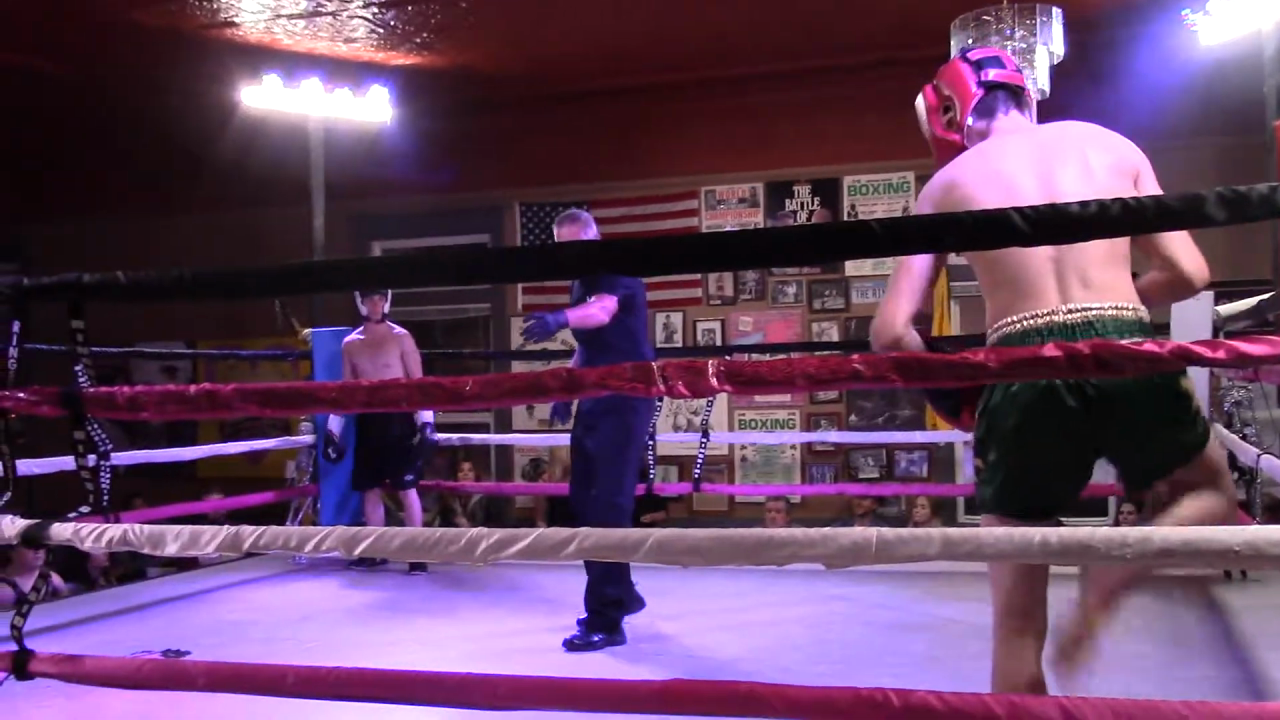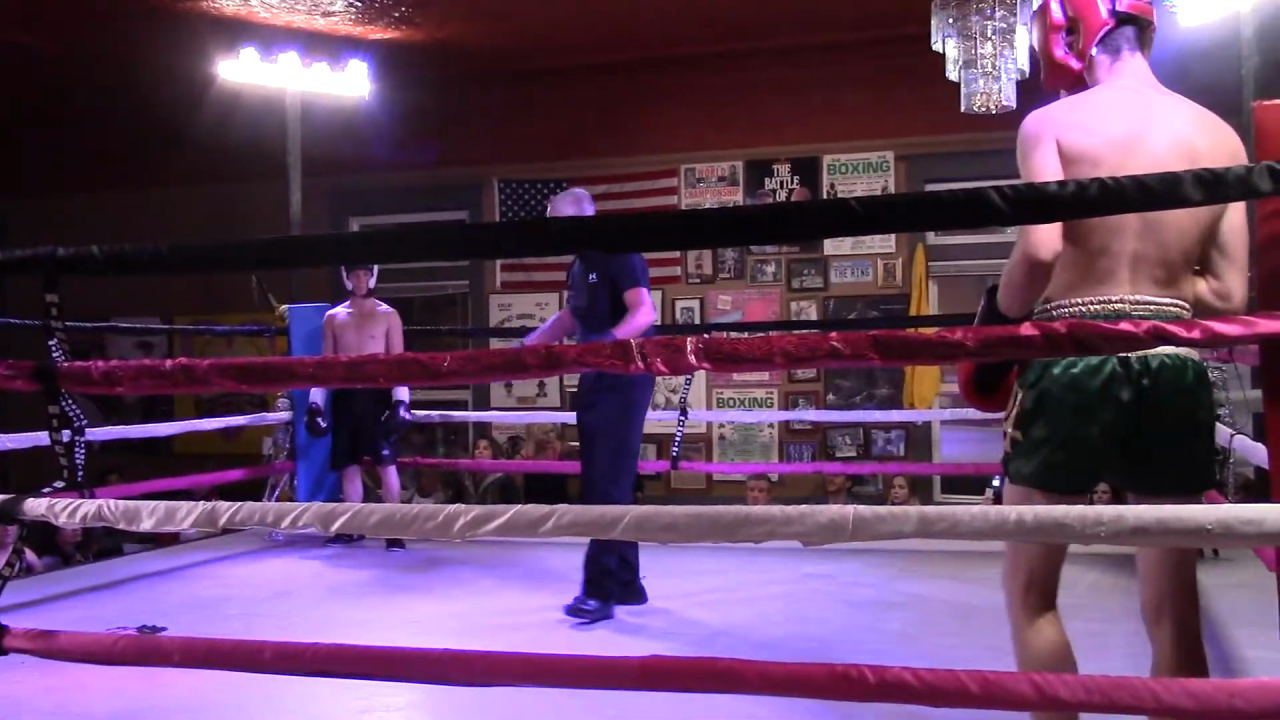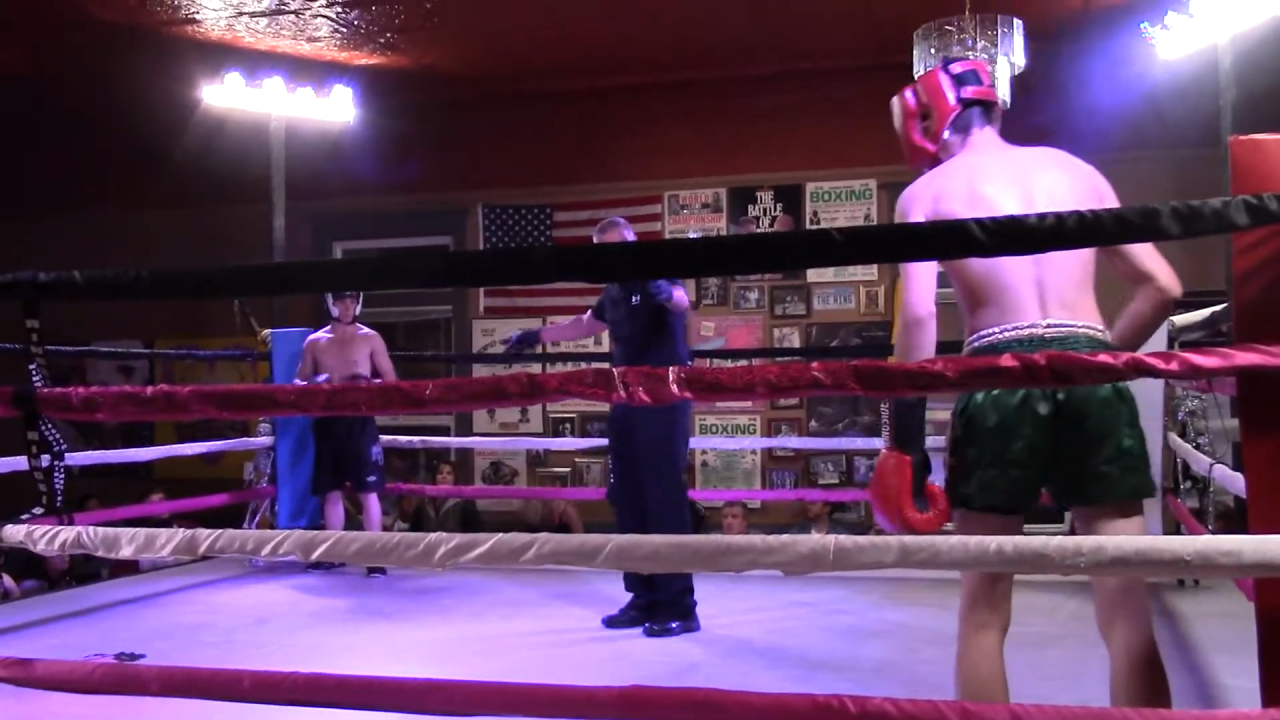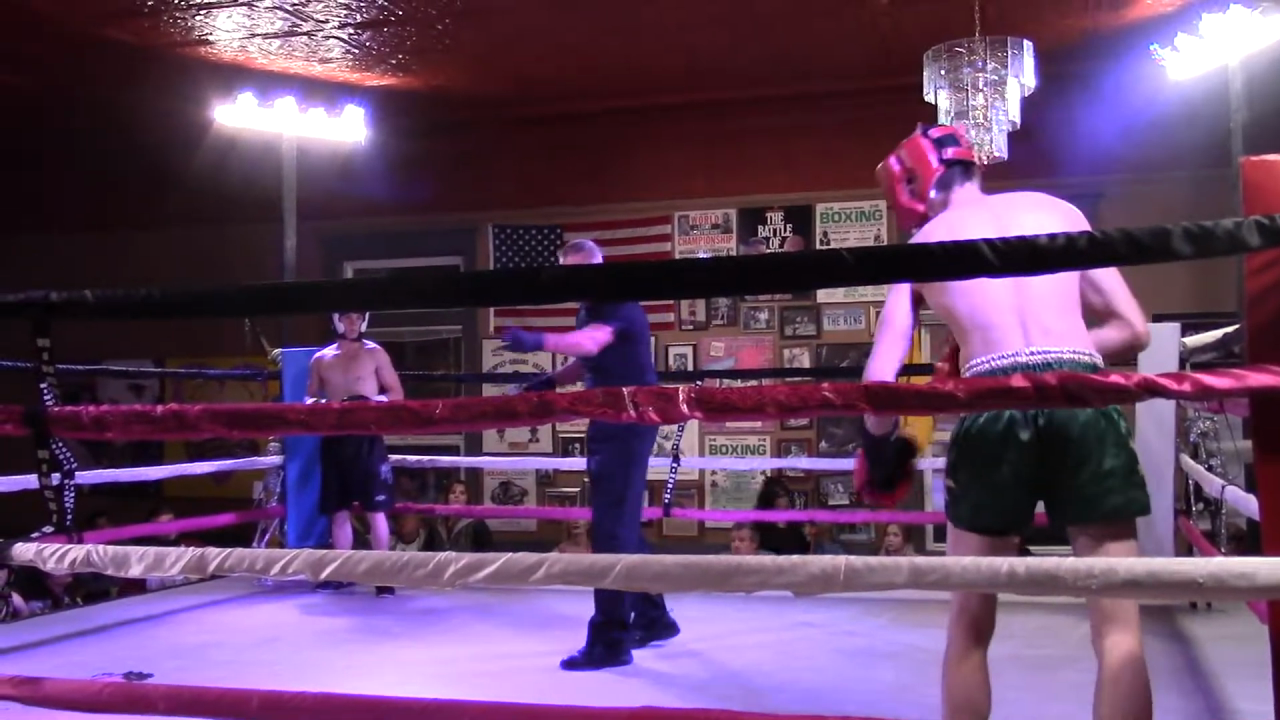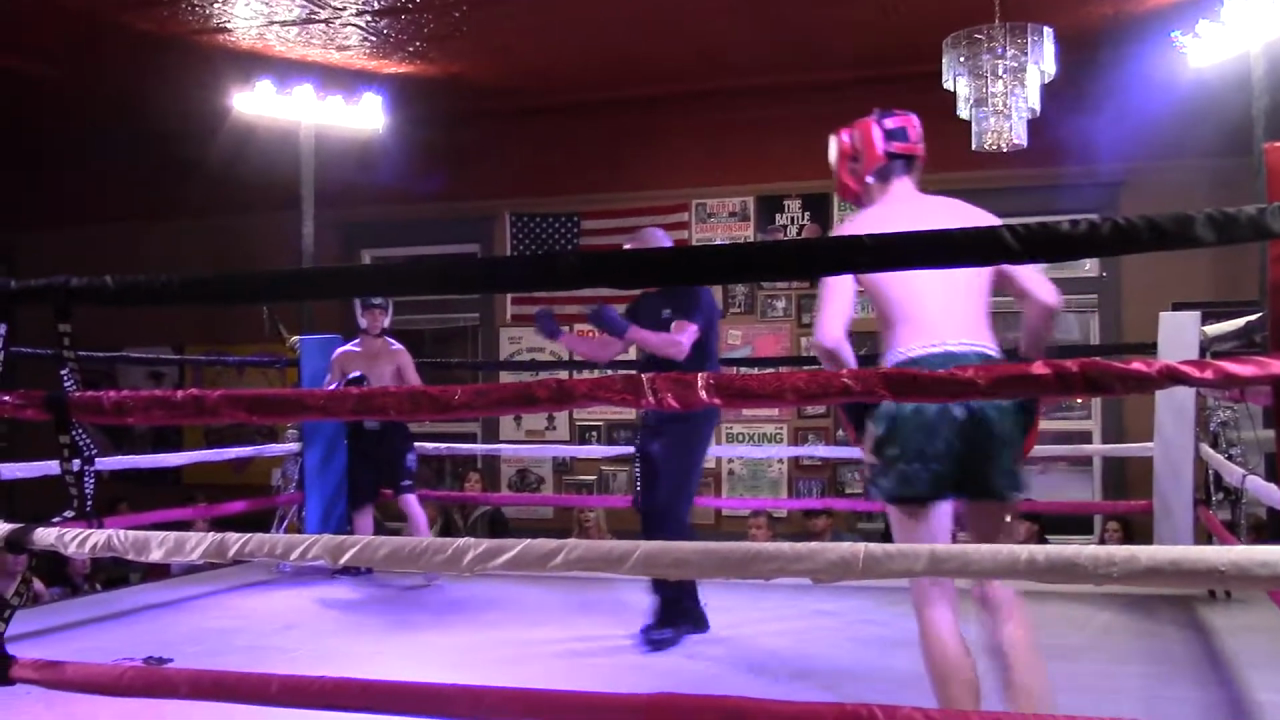
dt=1s
person 1, frame 1
left shoulder: (946, 184)
right shoulder: (1112, 147)
left elbow: (891, 332)
right elbow: (1189, 272)
left hip: (1025, 380)
left knee: (1018, 630)
right knee: (1211, 486)
right ankle: (1109, 579)
person 1, frame 2
left shoulder: (1053, 123)
right shoulder: (1220, 138)
left elbow: (1038, 249)
right elbow: (1228, 294)
left wrist: (1002, 318)
left hip: (1072, 365)
right hip: (1174, 369)
left knee: (1031, 597)
right knee: (1173, 611)
person 1, frame 3
left shoulder: (925, 193)
right shoulder: (1077, 172)
left elbow: (918, 313)
right elbow: (1163, 285)
left wrist: (905, 436)
left hip: (1001, 386)
right hip: (1093, 382)
left knee: (984, 616)
right knee: (1128, 614)
person 1, frame 4
left shoulder: (920, 252)
right shoulder: (1058, 211)
left elbow: (880, 378)
right elbow: (1132, 328)
left wrist: (882, 446)
left hip: (992, 414)
right hip: (1082, 405)
left knee: (970, 628)
right knee: (1119, 632)
person 1, frame 5
left shoulder: (857, 229)
right shoulder: (977, 217)
left elbow: (829, 337)
right elbow: (1046, 300)
left wrist: (856, 398)
left hip: (916, 393)
left knee: (933, 594)
right knee: (996, 584)
right ankle: (1034, 715)
person 2, frame 1
left shoulder: (618, 275)
right shoulder: (580, 284)
left elbow: (600, 312)
left wrist: (560, 318)
left hip: (625, 401)
right hip: (593, 401)
left knee: (608, 505)
right knee: (584, 500)
left ankle: (606, 621)
right ankle: (620, 593)
person 2, frame 2
left shoulder: (619, 257)
right shoulder: (579, 264)
left elbow: (646, 312)
right elbow: (565, 319)
left wrist: (606, 340)
right wrist: (524, 349)
left hip: (624, 378)
right hip: (595, 381)
left knee: (608, 482)
right knee: (599, 481)
left ankle: (601, 589)
right ankle: (622, 581)
person 2, frame 3
left shoulder: (655, 280)
right shoulder: (613, 292)
left elbow: (681, 302)
right elbow: (585, 324)
left wrist: (665, 291)
right wrist: (537, 336)
left hip: (663, 403)
right hip: (626, 403)
left knee: (665, 501)
right knee: (629, 501)
left ankle: (680, 608)
right ankle: (646, 599)
person 2, frame 4
left shoulder: (619, 306)
right shoulder: (590, 311)
left elbow: (589, 344)
left wrist: (537, 340)
right wrist: (550, 382)
left hip: (628, 425)
right hip: (607, 425)
left knee: (611, 529)
right knee: (624, 525)
left ankle: (611, 641)
right ankle: (652, 617)
person 2, frame 5
left shoulder: (694, 294)
right shoulder: (643, 303)
left elbow: (677, 348)
right elbow: (603, 352)
left wrist: (621, 326)
right wrist: (557, 335)
left hip: (691, 415)
right hip: (657, 415)
left knee: (669, 510)
right knee: (655, 511)
left ankle: (676, 613)
right ankle: (679, 610)
person 3, frame 1
left shoulder: (401, 338)
right shoulder: (350, 344)
left elbow: (418, 382)
left wrist: (427, 424)
right wrist: (333, 430)
left hip: (398, 419)
right hip: (367, 421)
left knee: (406, 488)
right knee: (370, 489)
person 3, frame 2
left shoulder: (388, 315)
right shoulder: (333, 317)
left wrist: (401, 401)
right wrist: (315, 402)
left hip: (376, 395)
right hip: (344, 396)
left knee: (386, 463)
right knee: (348, 466)
person 3, frame 3
left shoulder: (370, 338)
right shoulder: (314, 342)
left elbow: (391, 380)
right elbow: (297, 381)
left wrist: (369, 385)
right wrist: (312, 387)
left hip: (359, 421)
right hip: (327, 422)
left knee: (368, 491)
right knee: (331, 491)
person 3, frame 4
left shoulder: (375, 354)
right shoulder: (321, 359)
left elbow: (397, 394)
right elbow: (310, 397)
left wrist: (371, 402)
right wrist: (317, 406)
left hip: (366, 439)
right hip: (334, 440)
left knee: (376, 510)
right knee: (338, 511)
person 3, frame 5
left shoulder: (398, 353)
right shoulder: (343, 356)
right wrist: (344, 388)
left hip: (392, 433)
right hip: (361, 436)
left knee: (407, 498)
right knee: (360, 503)
